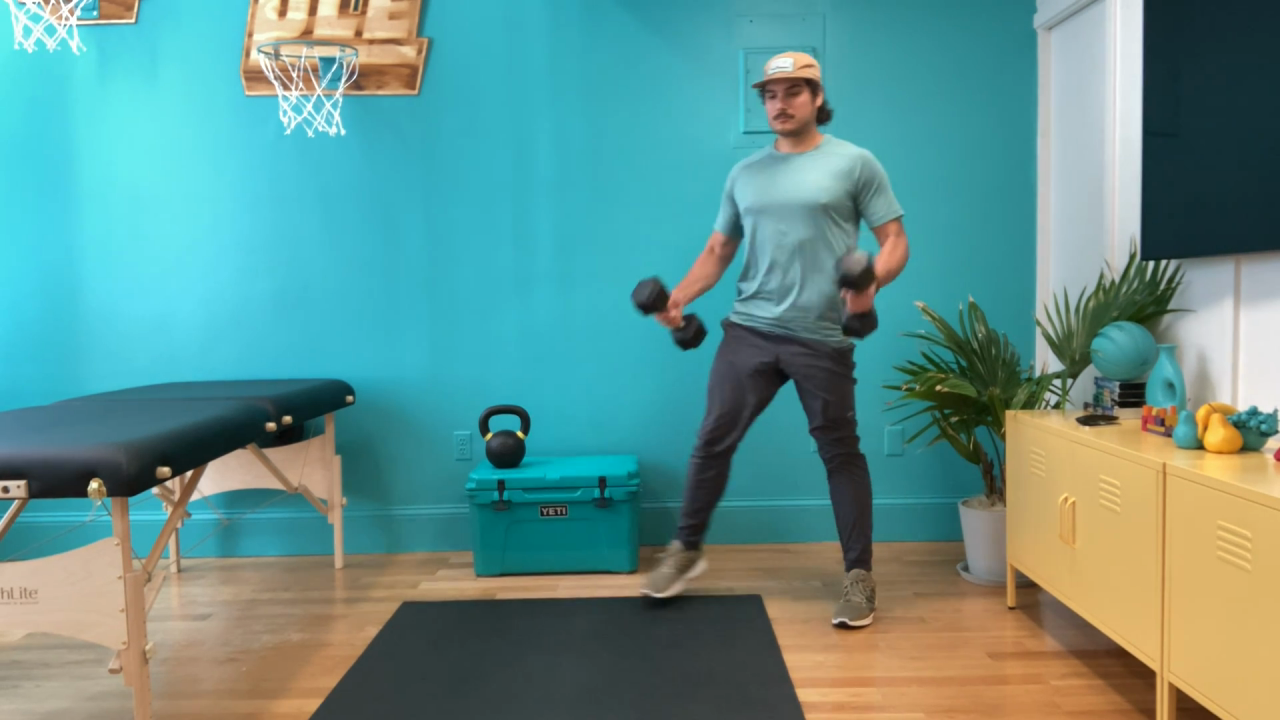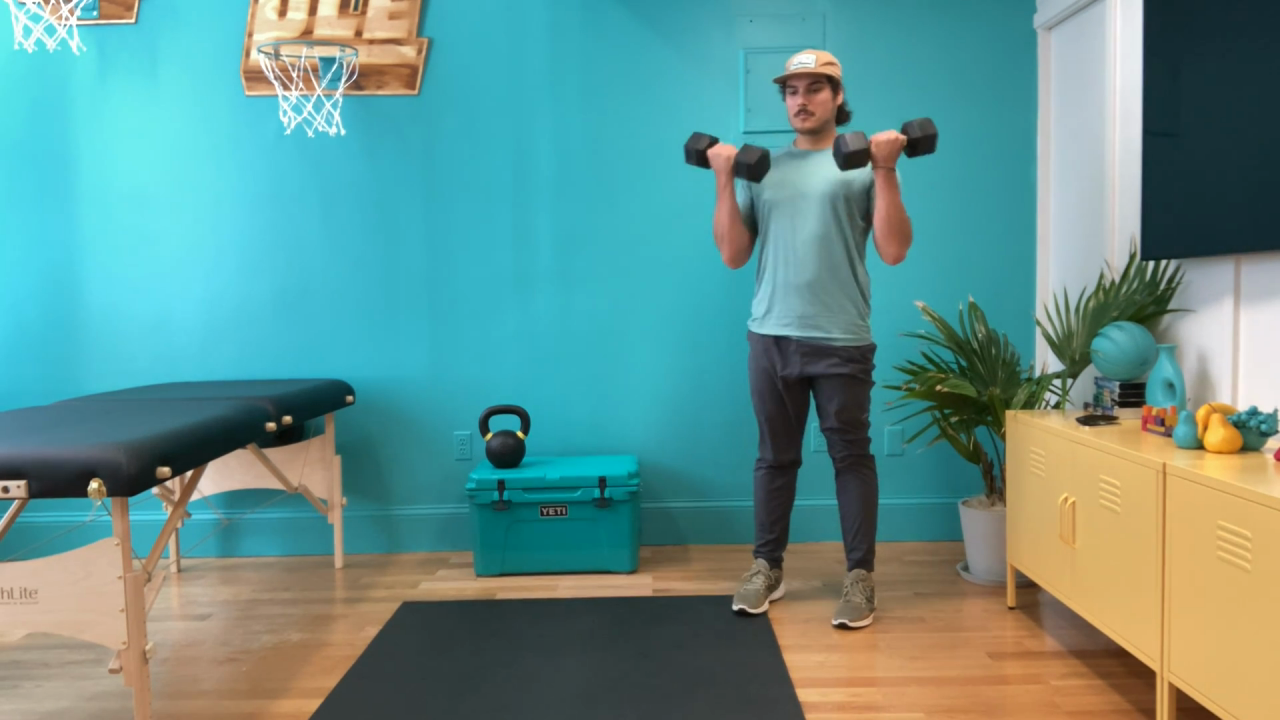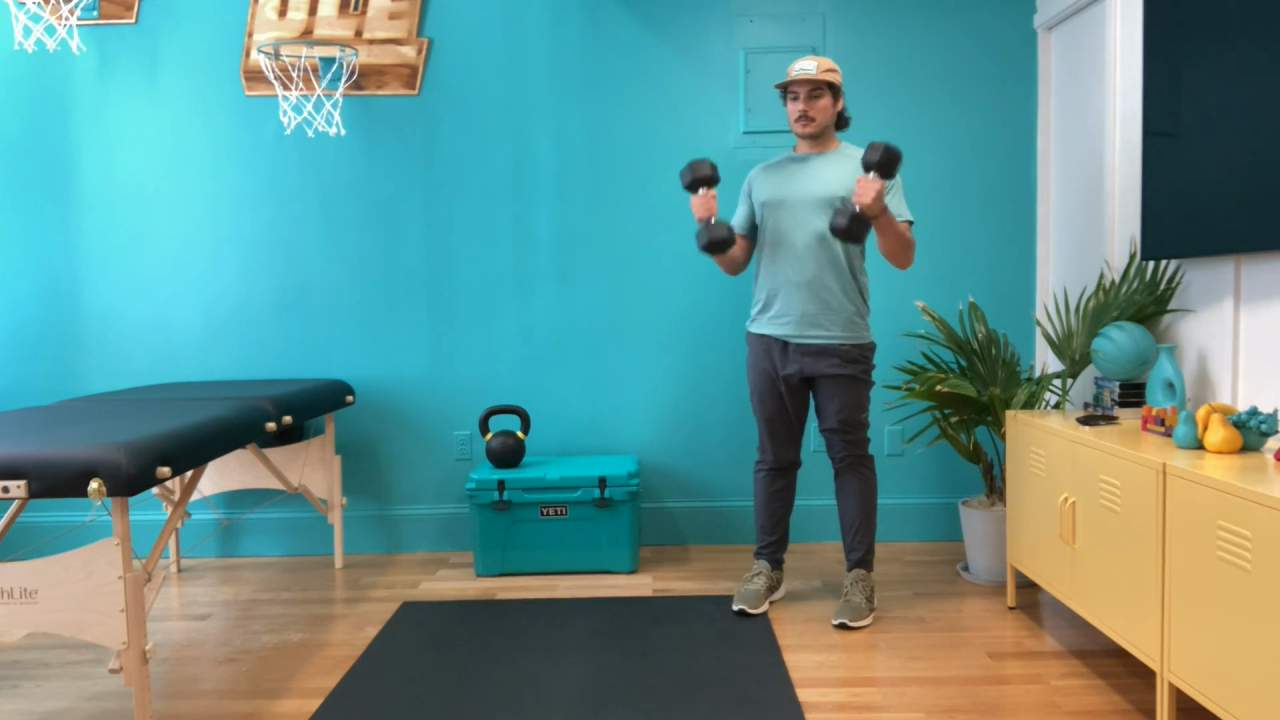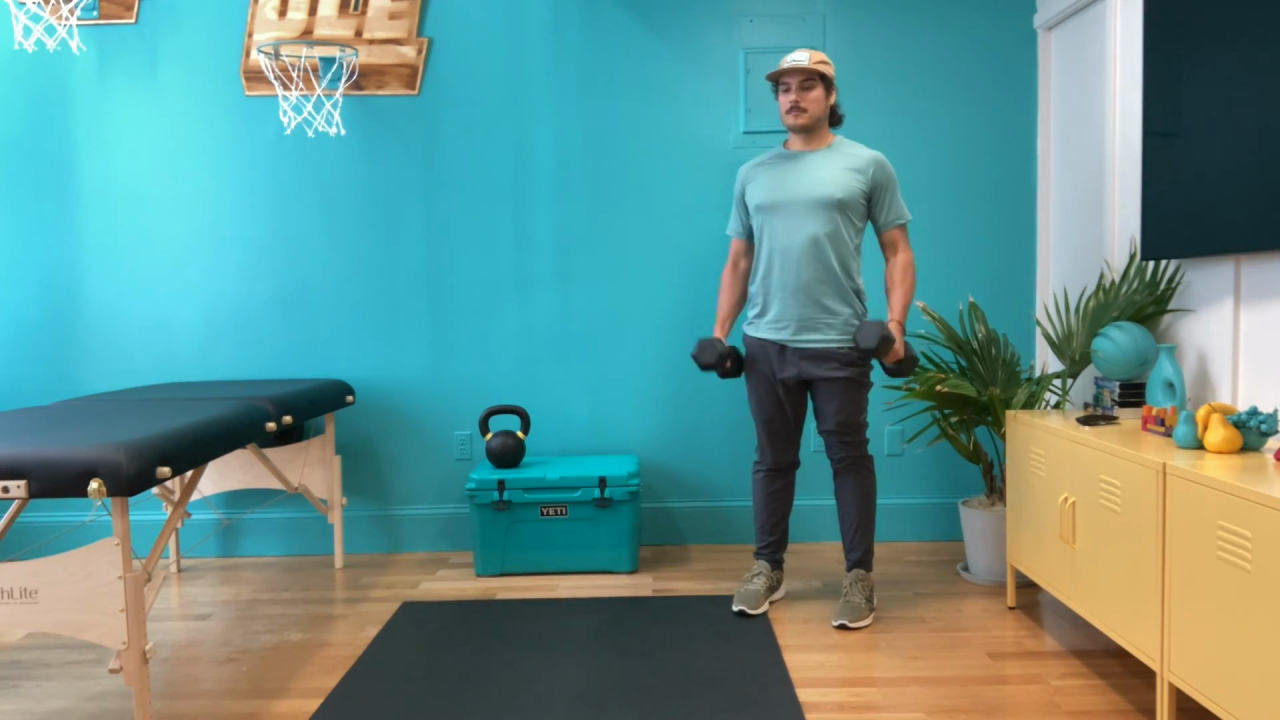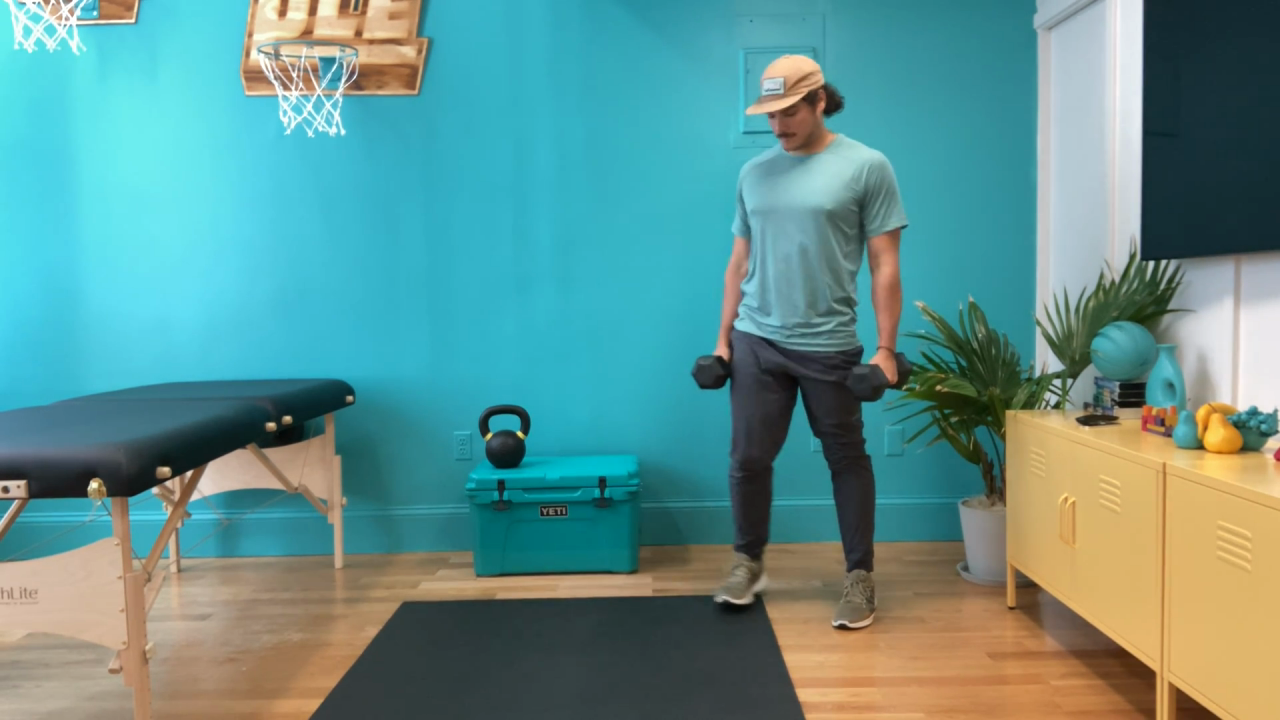
dt=0.5s
person 1, frame 1
left shoulder: (856, 164)
right shoulder: (745, 172)
left elbow: (896, 243)
right elbow: (718, 250)
left wrist: (872, 281)
right wrist: (682, 294)
left hip: (822, 339)
right hip: (748, 331)
left knee: (840, 452)
right knee: (713, 440)
left ankle: (859, 575)
right ankle: (686, 549)
person 1, frame 2
left shoulder: (866, 163)
right shoulder: (763, 169)
left elbow: (894, 251)
right elbow: (734, 255)
left wrist: (885, 172)
right wrist: (724, 183)
left hip: (842, 340)
right hip: (771, 337)
left knee: (851, 455)
right knee: (775, 457)
left ankle: (859, 576)
right ankle: (767, 567)
person 1, frame 3
left shoulder: (868, 168)
right shoulder: (762, 176)
left elbow: (904, 254)
right elbow: (736, 257)
left wrist: (879, 214)
right wrist: (710, 225)
left hip: (842, 342)
right hip: (770, 339)
left knee: (850, 456)
right knee: (774, 457)
left ankle: (859, 575)
right ankle: (767, 567)
person 1, frame 4
left shoulder: (868, 165)
right shoulder: (752, 173)
left elbow: (899, 251)
right elbow: (739, 260)
left wrist: (895, 323)
right wrist: (721, 329)
left hip: (840, 343)
right hip: (768, 343)
left knee: (849, 457)
right knee: (773, 459)
left ankle: (859, 575)
right ankle: (767, 567)
person 1, frame 5
left shoulder: (866, 167)
right shoulder: (754, 172)
left elbow: (884, 265)
right elbow: (741, 261)
left wrist: (886, 347)
right wrist: (724, 337)
left hip: (830, 347)
right hip: (760, 340)
left knee: (847, 461)
right knee: (748, 455)
left ankle: (860, 575)
right ankle: (748, 563)
